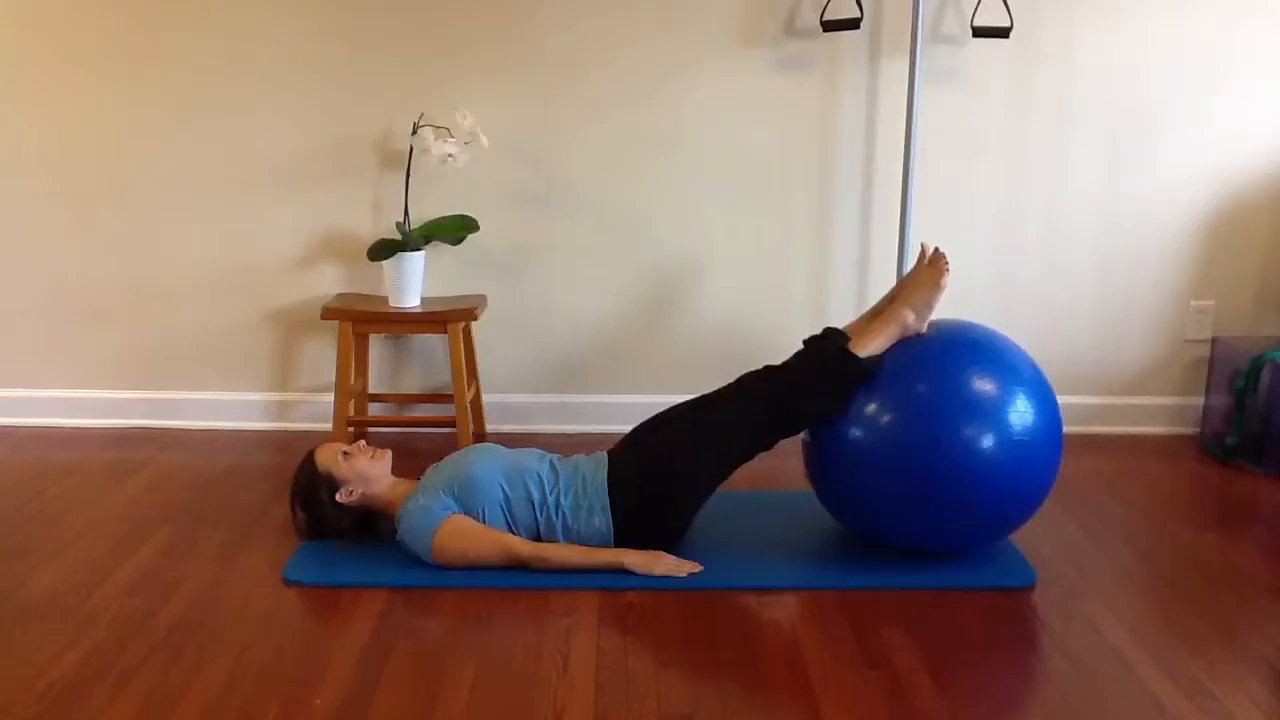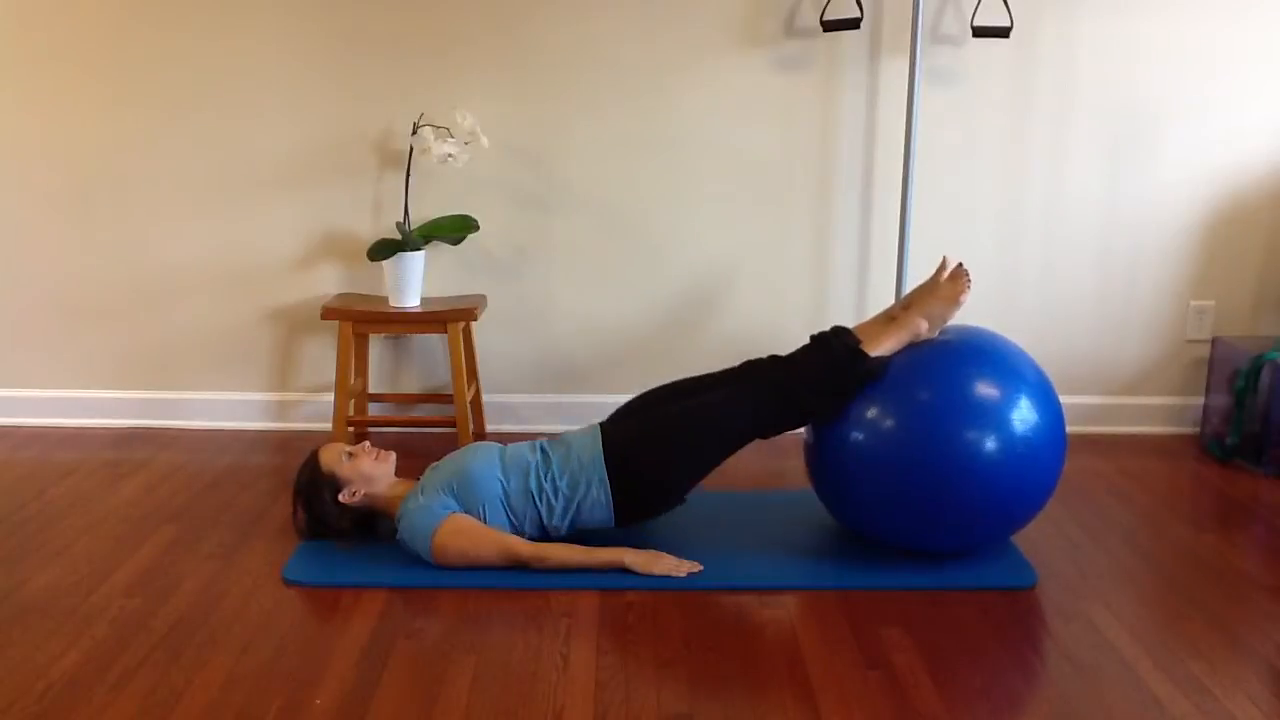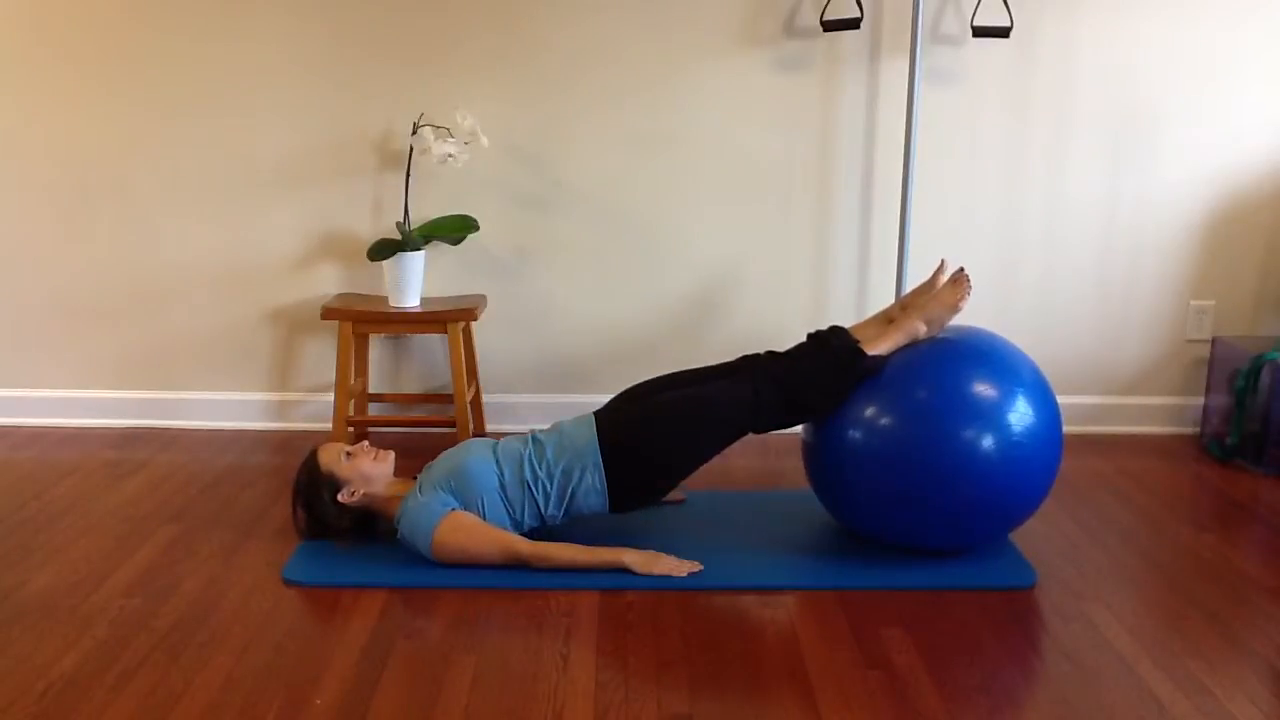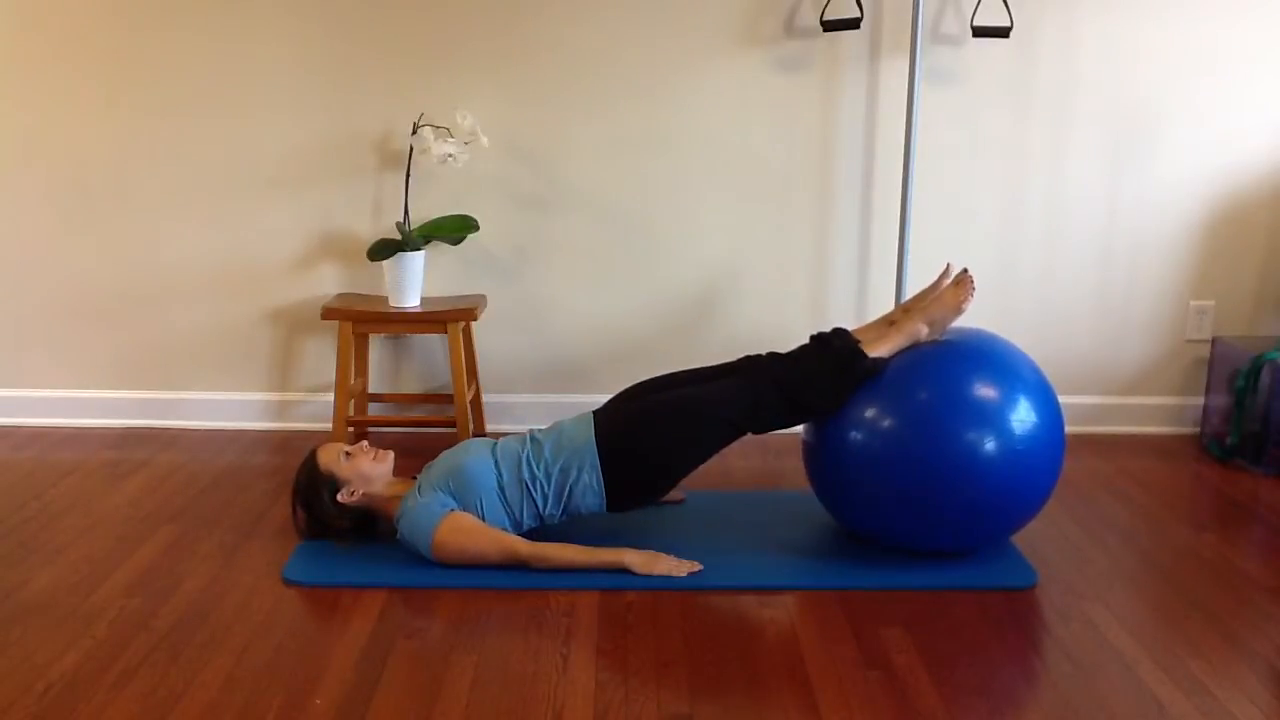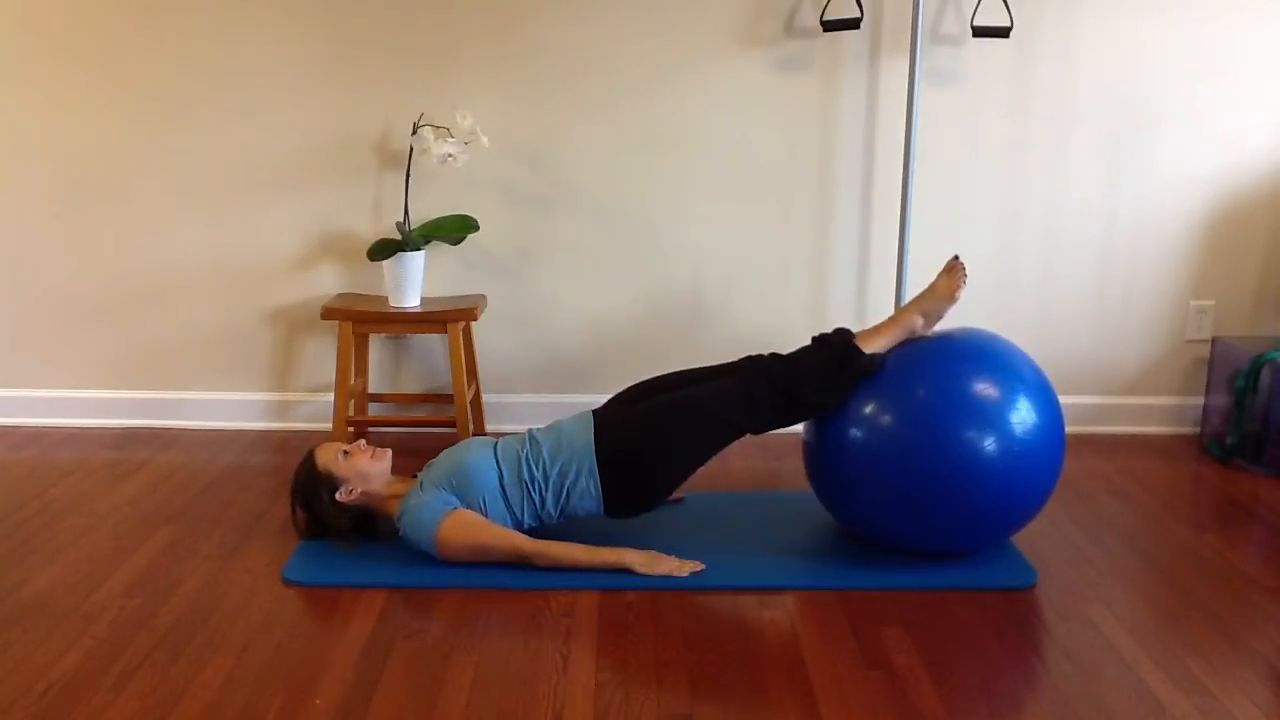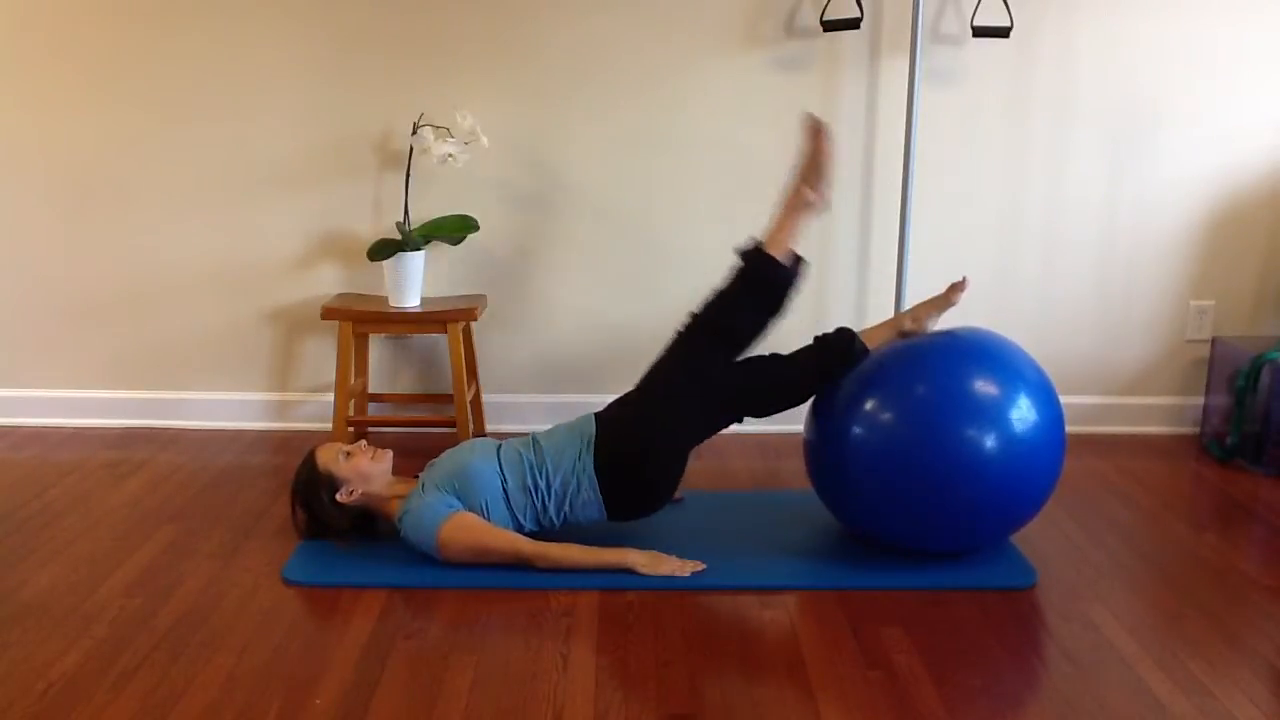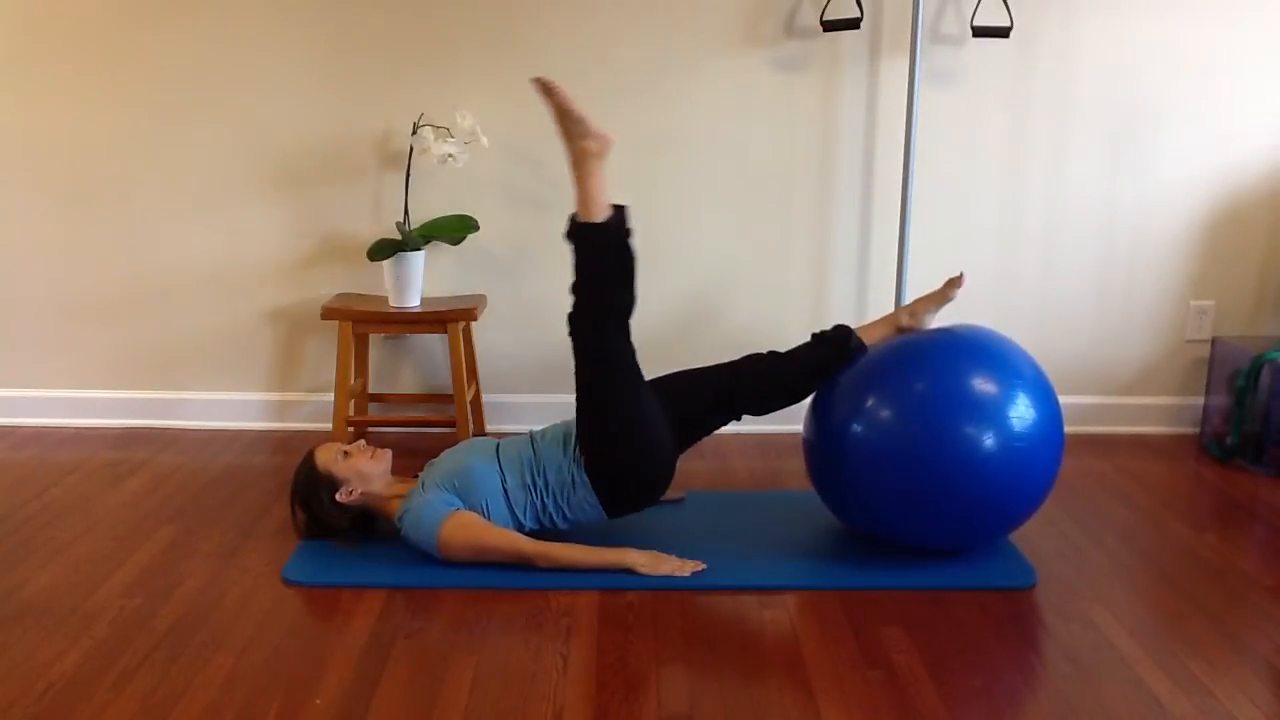
dt=0.5s
person 1, frame 1
left shoulder: (429, 487)
right shoulder: (418, 527)
right elbow: (523, 553)
right wrist: (628, 557)
left hip: (607, 473)
right hip: (623, 511)
left knee: (752, 395)
right knee: (757, 411)
left ankle: (888, 320)
right ankle: (893, 326)
person 1, frame 2
left shoulder: (426, 488)
right shoulder: (417, 526)
right elbow: (524, 554)
right wrist: (628, 558)
left hip: (603, 448)
right hip: (613, 483)
left knee: (756, 379)
right knee: (758, 404)
left ankle: (895, 326)
right ankle: (906, 331)
person 1, frame 3
left shoulder: (427, 486)
right shoulder: (418, 524)
right elbow: (523, 553)
right wrist: (627, 558)
left hip: (602, 438)
right hip: (611, 467)
left knee: (755, 372)
right knee: (758, 399)
left ankle: (895, 323)
right ankle: (905, 332)
person 1, frame 4
left shoulder: (427, 484)
right shoulder: (418, 524)
right elbow: (522, 553)
right wrist: (627, 557)
left hip: (600, 435)
right hip: (608, 467)
left knee: (757, 373)
right knee: (757, 399)
left ankle: (899, 324)
right ankle: (910, 332)
person 1, frame 5
left shoulder: (427, 483)
right shoulder: (417, 522)
right elbow: (525, 551)
left wrist: (652, 481)
right wrist: (628, 558)
left hip: (600, 436)
right hip: (612, 470)
left knee: (754, 373)
right knee: (751, 401)
left ankle: (900, 327)
right ankle: (905, 325)
person 1, frame 6
left shoulder: (427, 483)
right shoulder: (419, 523)
right elbow: (527, 552)
left wrist: (657, 460)
right wrist: (630, 558)
left hip: (601, 443)
right hip: (616, 481)
left knee: (753, 383)
right knee: (703, 352)
left ankle: (894, 329)
right ankle: (794, 208)
person 1, frame 7
left shoulder: (426, 485)
right shoulder: (419, 522)
right elbow: (528, 552)
left wrist: (639, 479)
right wrist: (631, 557)
left hip: (604, 463)
right hip: (613, 476)
left knee: (749, 382)
right knee: (599, 325)
left ankle: (894, 327)
